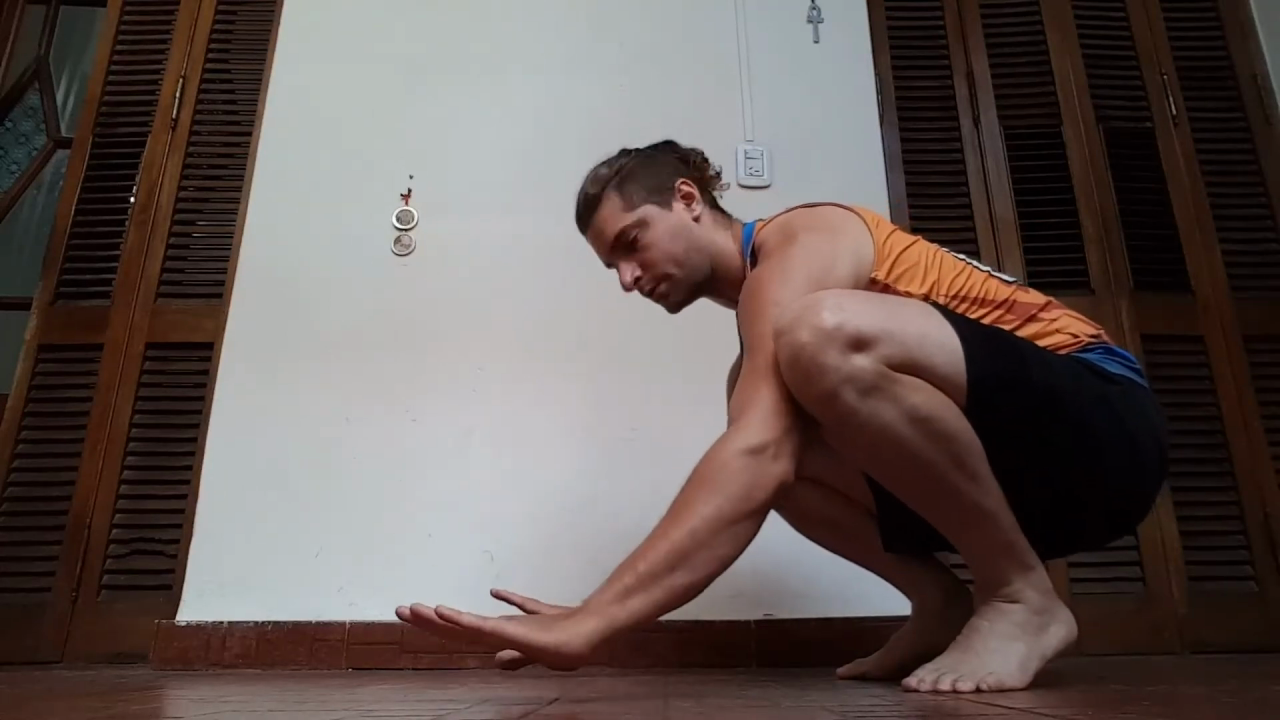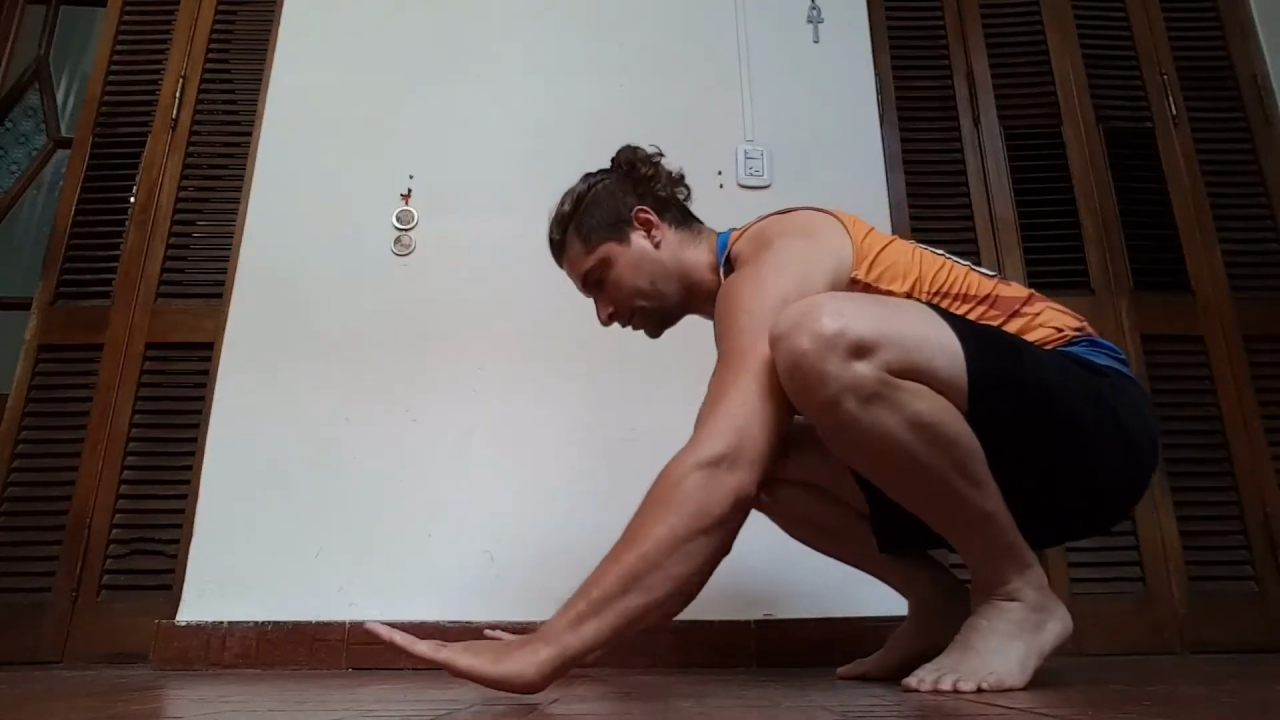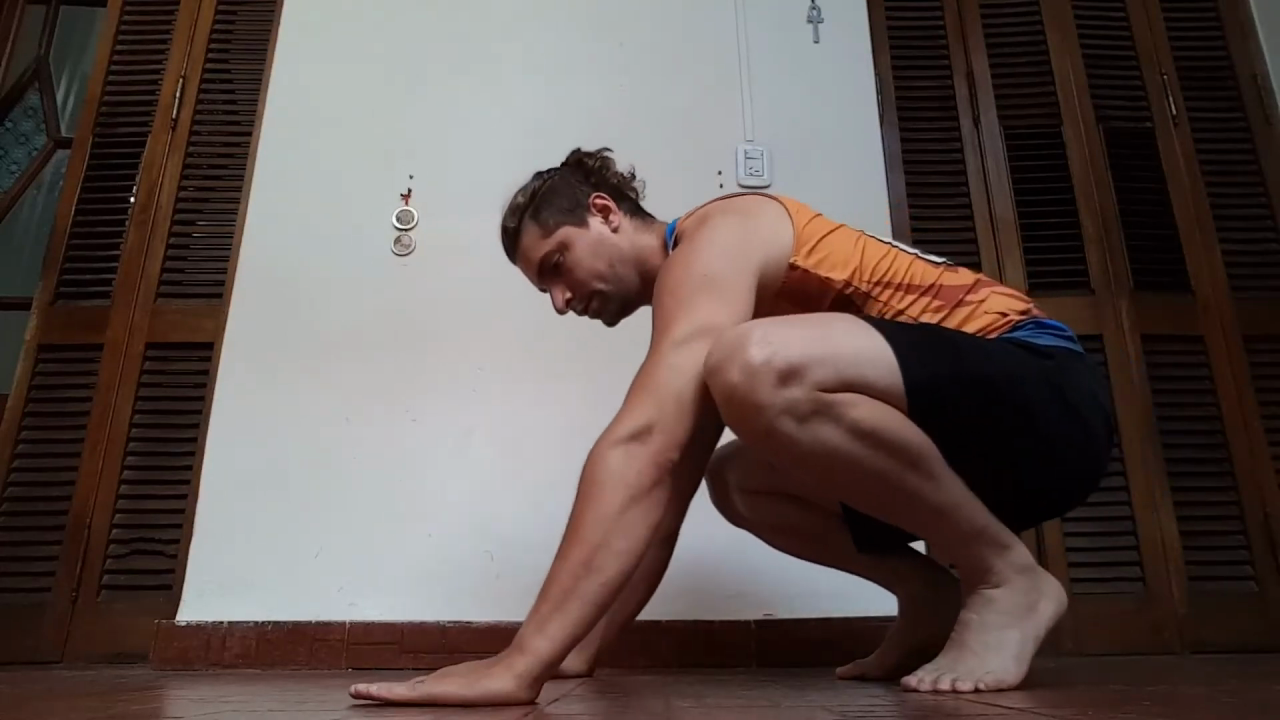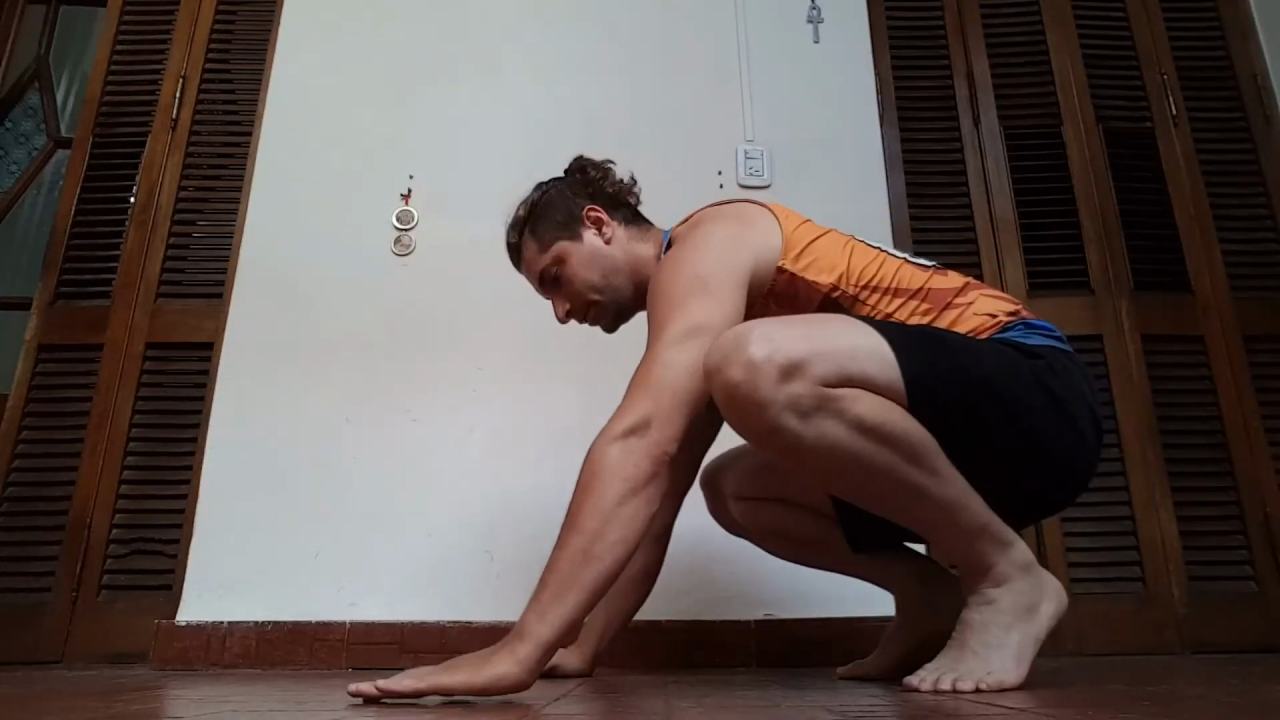
dt=0.4s
person 1, frame 1
left shoulder: (796, 246)
right shoulder: (763, 336)
left elbow: (756, 463)
right elbow: (745, 487)
left wrist: (586, 624)
right wrist: (598, 614)
left hip: (1101, 419)
right hip: (1010, 465)
left knee: (824, 333)
left ankle: (1019, 597)
right ankle: (946, 605)
person 1, frame 2
left shoulder: (773, 256)
right shoulder: (745, 323)
left elbow: (717, 472)
right elbow: (720, 501)
left wrist: (548, 649)
right wrist: (585, 634)
left hip: (1088, 415)
right hip: (1008, 451)
left knee: (823, 338)
left ankle: (1018, 597)
right ankle: (943, 607)
person 1, frame 3
left shoulder: (717, 237)
right shoulder: (699, 311)
left elbow: (645, 446)
right elbow: (663, 493)
left wrist: (523, 662)
right wrist: (579, 650)
left hip: (1044, 396)
right hip: (970, 424)
left knee: (758, 368)
right knee: (735, 480)
left ankle: (1004, 581)
right ankle: (935, 600)
person 1, frame 4
left shoulder: (707, 244)
right shoulder: (701, 317)
left elbow: (639, 446)
right elbow: (657, 493)
left wrist: (520, 651)
right wrist: (579, 650)
left hip: (1034, 395)
right hip: (967, 431)
left knee: (761, 365)
right knee: (732, 488)
left ankle: (1004, 581)
right ankle: (932, 597)
